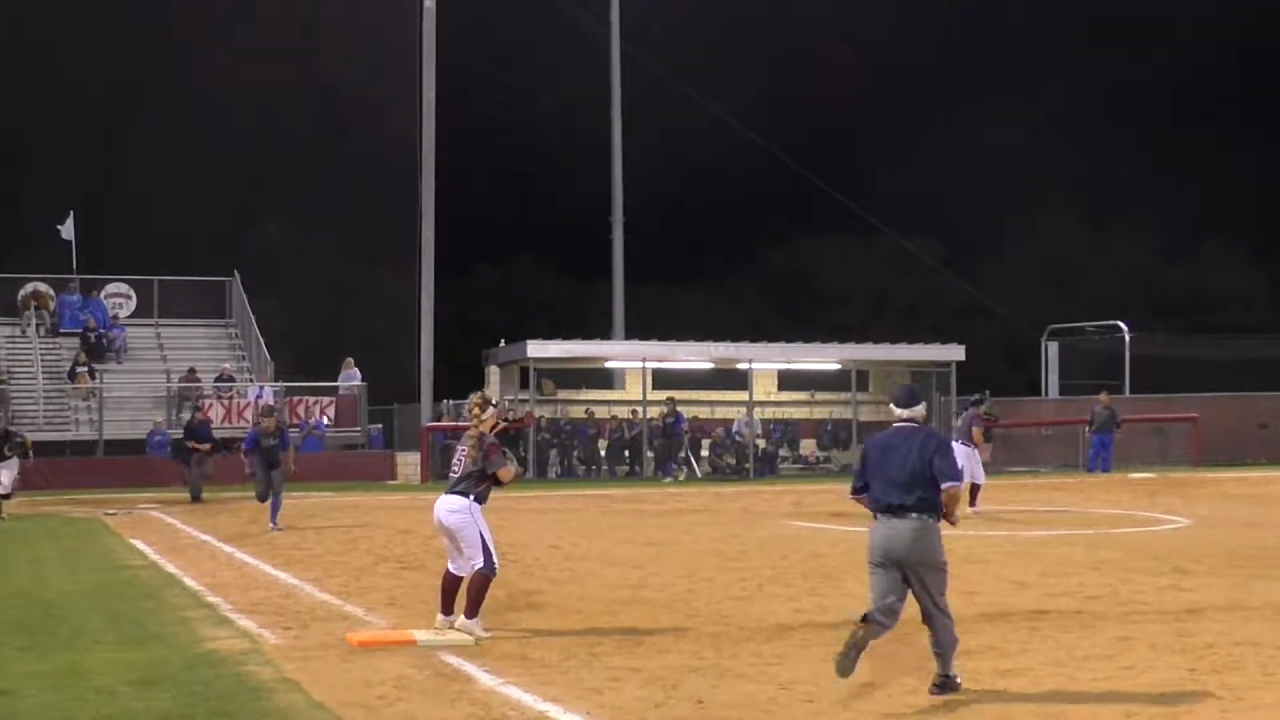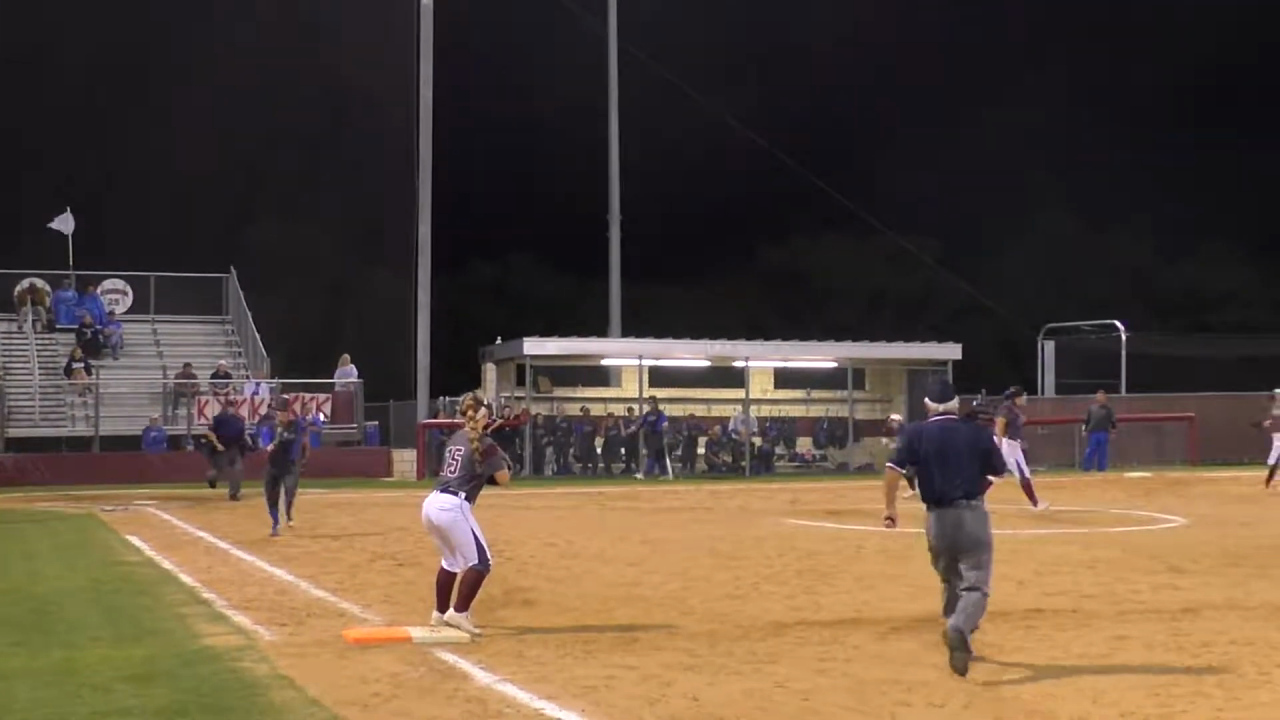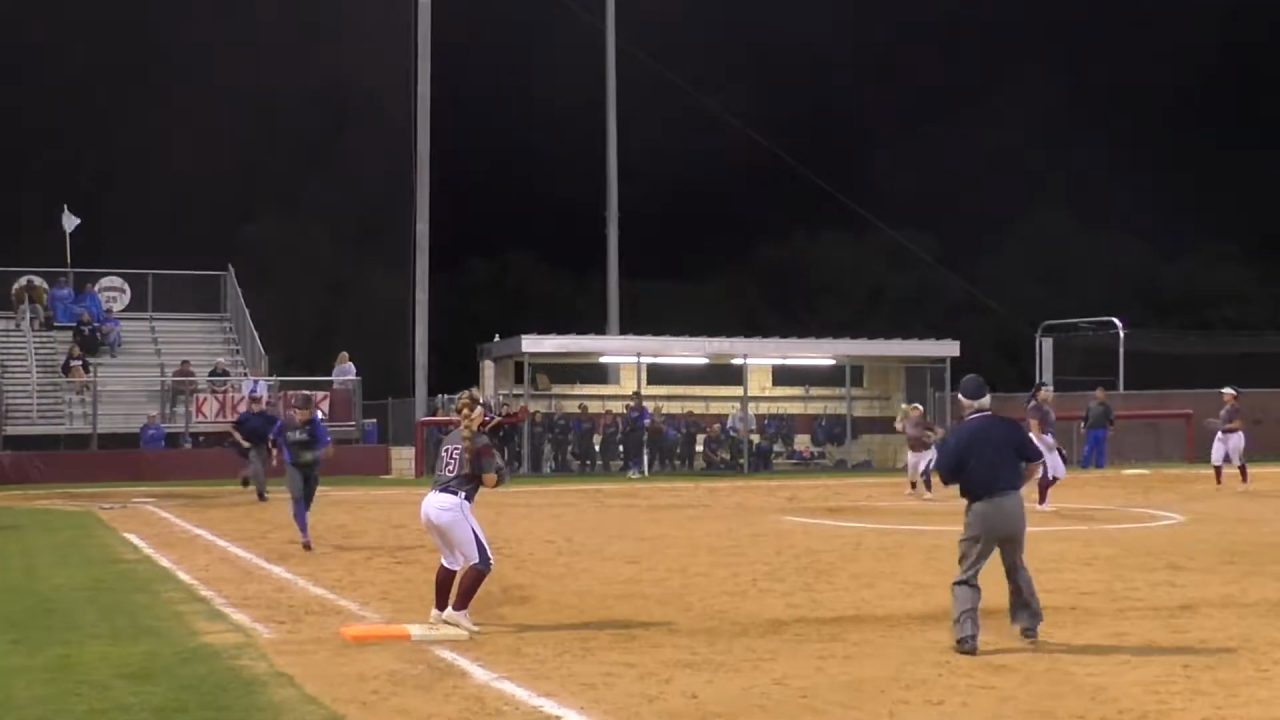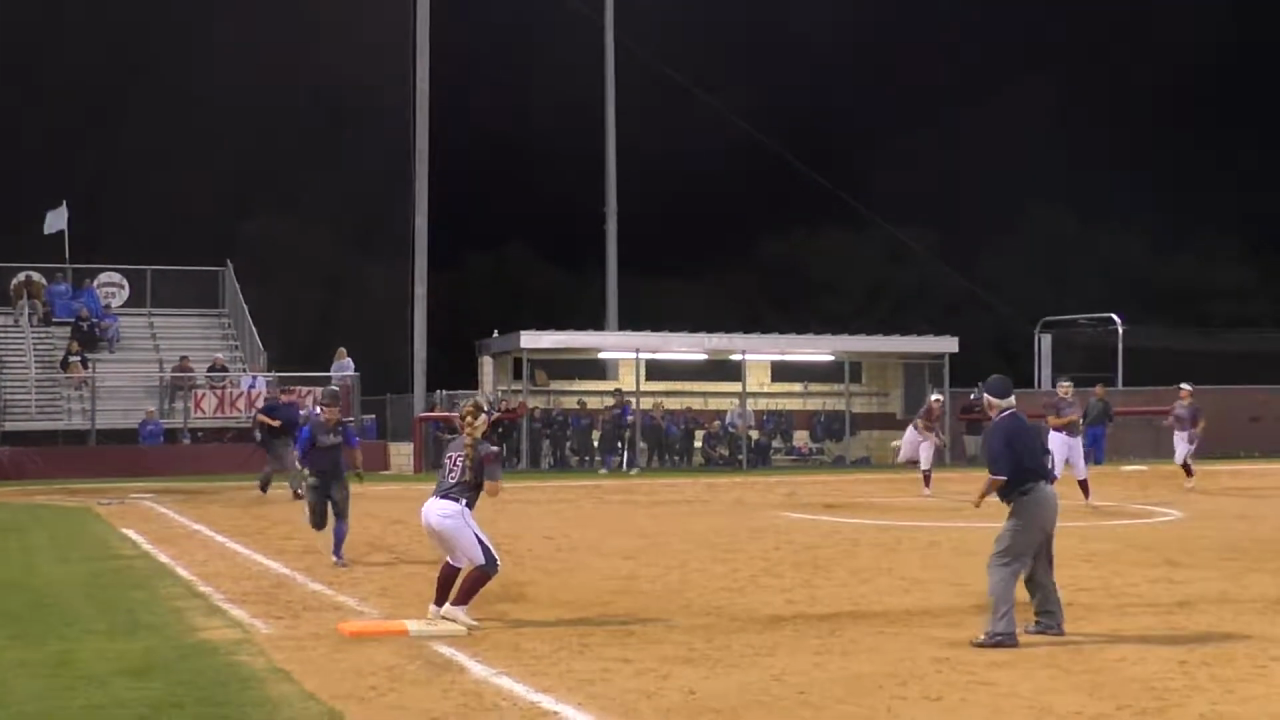
dt=0.3s
person 1, frame 1
left shoulder: (874, 444)
right shoulder: (936, 442)
left elbow: (858, 494)
right elbow: (952, 489)
right wrist: (950, 513)
left hip: (882, 533)
right hip: (921, 532)
left knee: (886, 608)
right knee: (935, 610)
left ankle: (867, 629)
right ankle: (945, 676)
person 1, frame 2
left shoulder: (916, 433)
right shoulder: (977, 432)
left elbow: (893, 468)
right elbow: (999, 470)
left wrist: (889, 507)
left hip: (938, 520)
right hip: (972, 517)
left knee: (951, 584)
right knee: (975, 589)
left ankle: (958, 638)
right ankle: (957, 631)
person 1, frame 3
left shoulder: (957, 435)
right shoulder: (1009, 426)
left elbow: (946, 478)
right elbow: (1036, 461)
left wrist: (966, 473)
left hip: (982, 511)
right hip: (1013, 507)
left knee: (965, 576)
right knee: (1015, 567)
left ankle: (965, 636)
right ankle: (1029, 624)
person 1, frame 4
left shoulder: (998, 430)
right shoulder: (1024, 423)
left elbow: (999, 476)
left wrist: (981, 495)
left hip: (1027, 504)
right hip: (1045, 497)
left knee: (1001, 565)
right knee: (1039, 565)
left ankle: (1002, 631)
right ankle: (1050, 620)
person 2, frame 1
left shoulder: (466, 439)
right shoulder: (488, 441)
right elbow: (506, 476)
left wrist: (497, 470)
right wrist: (512, 465)
left hip: (443, 505)
right hip: (463, 509)
left knee: (458, 563)
right knee: (486, 564)
left ankle: (445, 616)
right ankle: (468, 619)
person 2, frame 2
left shoulder: (454, 439)
right shoulder: (484, 443)
right elbow: (503, 479)
left wrist: (485, 469)
right wrist: (503, 464)
left hip: (432, 504)
right hip: (453, 507)
left knee: (451, 561)
right knee: (480, 562)
left ankle: (440, 614)
right ankle: (458, 613)
person 2, frame 3
left shoulder: (448, 439)
right shoulder: (481, 442)
right elbow: (490, 481)
right wrist: (497, 474)
left hip: (430, 503)
right hip: (452, 506)
left knee: (451, 559)
right knee: (481, 562)
left ankle: (439, 611)
right ankle: (456, 611)
person 2, frame 4
left shoulder: (452, 445)
right shoulder: (485, 450)
right elbow: (491, 490)
right wrist: (499, 485)
left hip: (430, 509)
right hip: (453, 513)
left knee: (458, 557)
right knee: (488, 563)
left ankle: (437, 607)
right ankle: (455, 607)
